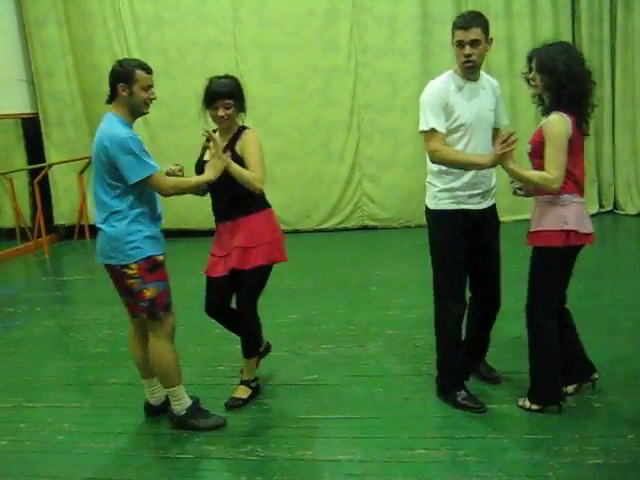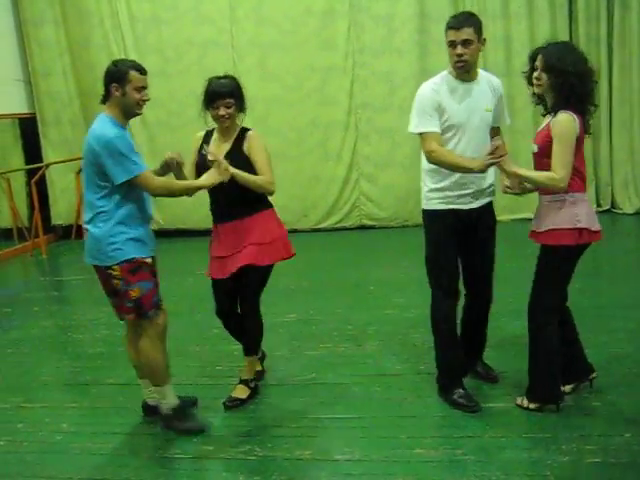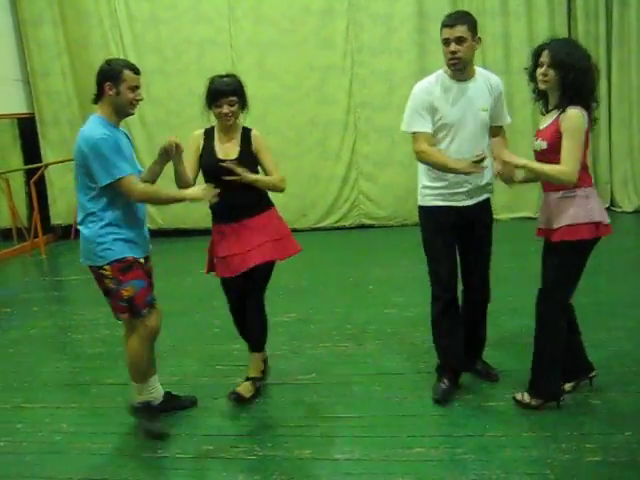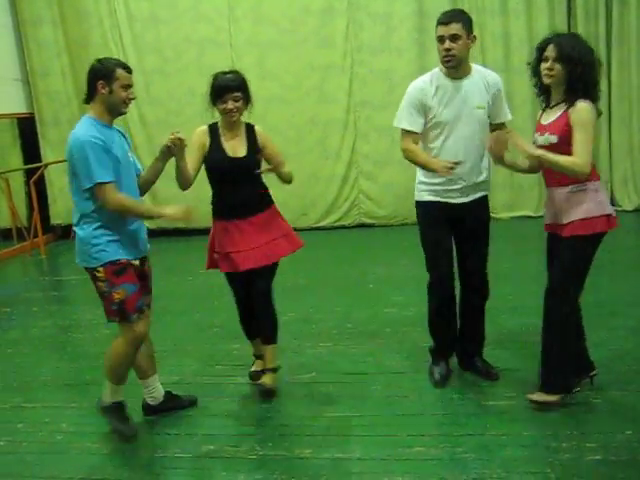
dt=0.1s
person 1, frame 1
left shoulder: (492, 87)
right shoulder: (437, 90)
right elbow: (435, 150)
right wrist: (484, 160)
left hip: (484, 206)
right hip: (447, 208)
left knee: (488, 290)
right knee: (451, 296)
left ankle: (473, 357)
right ankle: (450, 381)
person 1, frame 2
left shoulder: (493, 86)
right shoulder: (431, 91)
right elbow: (431, 150)
right wrist: (472, 165)
left hip: (481, 204)
right hip: (441, 206)
left knee: (481, 289)
right knee: (445, 294)
left ankle: (472, 357)
right ankle: (450, 382)
person 1, frame 3
left shoulder: (492, 84)
right shoulder: (425, 90)
left elbow: (498, 134)
right elbow: (421, 149)
left wrist: (503, 163)
right wrist: (459, 166)
left hip: (478, 201)
right hip: (437, 203)
left knee: (478, 286)
right knee: (444, 288)
left ankle: (471, 355)
right ankle: (447, 369)
person 1, frame 4
left shoulder: (490, 82)
right shoulder: (421, 89)
left elbow: (501, 130)
right elbow: (408, 142)
right wrist: (434, 164)
left hip: (475, 198)
right hip: (433, 199)
left knee: (475, 280)
right knee: (441, 279)
left ankle: (470, 352)
right ankle: (441, 352)
person 2, frame 1
left shoulder: (115, 130)
right shoulder: (120, 137)
right elbow: (163, 187)
left wrist: (164, 174)
right wrist: (207, 176)
left hip: (129, 246)
right hip: (134, 249)
left knee: (142, 324)
right knee: (161, 326)
left ankle: (156, 398)
right ankle: (181, 408)
person 2, frame 2
left shoulder: (119, 132)
right shoulder: (106, 136)
right elbow: (151, 186)
left wrist: (165, 170)
right wrist: (203, 182)
left hip: (134, 246)
right hip: (117, 250)
left knee: (141, 326)
right knee: (153, 323)
left ankle: (157, 398)
right ankle: (166, 406)
person 2, frame 3
left shoulder: (118, 134)
right shoulder: (96, 137)
left elbow: (140, 182)
right elbow: (135, 191)
left wrist: (162, 160)
right wrist: (187, 194)
left hip: (131, 245)
right hip: (111, 250)
left knee: (138, 323)
right knee: (147, 322)
left ankle: (152, 395)
right ankle: (144, 400)
person 2, frame 4
left shoulder: (117, 134)
right shoulder: (87, 139)
left elbow: (138, 184)
right elbow: (109, 198)
left wrist: (163, 156)
right wrist: (162, 213)
left hip: (133, 247)
right hip: (106, 252)
left knee: (140, 323)
right knee: (134, 328)
left ankle: (155, 396)
right ankle: (111, 400)
person 3, frame 1
left shoulder: (556, 121)
right shoulder: (570, 117)
left elbow: (554, 181)
left wrist: (511, 167)
right wrist: (531, 185)
left hip: (558, 222)
right hip: (566, 220)
left knee: (540, 308)
right knee: (552, 303)
left ankle: (546, 392)
right ankle: (578, 370)
person 3, frame 2
left shoulder: (565, 119)
right shoulder: (555, 117)
left elbow: (559, 179)
left wrist: (515, 170)
right wrist: (523, 185)
left hip: (566, 220)
right hip: (554, 218)
left knee: (541, 305)
right knee: (552, 301)
left ankle: (543, 391)
right ankle: (576, 369)
person 3, frame 3
left shoulder: (573, 115)
right shoulder: (551, 114)
left elbow: (568, 174)
left wrist: (518, 161)
right wrist: (519, 175)
left hip: (577, 216)
right hip: (558, 215)
left knee: (549, 300)
right knee: (556, 297)
left ankle: (544, 387)
right ankle: (576, 368)
person 3, frame 4
left shoulder: (581, 108)
right shoulder: (544, 111)
left elbow: (582, 166)
right elbow: (533, 166)
left wrist: (531, 149)
right wrist: (504, 158)
left hip: (585, 210)
right hip: (557, 211)
left knee: (558, 295)
right knee: (560, 294)
left ankle: (556, 382)
right ankle: (578, 368)
person 4, frame 1
left shoulder: (248, 136)
right shoulder: (210, 139)
left elbow: (258, 184)
right elbow: (206, 186)
left wrist: (223, 160)
left hip: (254, 229)
right hip: (226, 231)
left knee: (245, 305)
right knee: (215, 306)
left ankle: (249, 380)
right ankle: (257, 343)
person 4, frame 2
left shoulder: (250, 138)
right shoulder: (203, 139)
left elbow: (269, 185)
left wrist: (230, 170)
right wrist: (176, 169)
left hip: (258, 229)
right hip: (224, 233)
left knee: (248, 303)
right knee: (224, 308)
left ankle: (247, 379)
right ankle: (256, 353)
person 4, frame 3
left shoulder: (253, 138)
right shoulder: (200, 138)
left elbow: (279, 183)
right elbow: (185, 184)
left wrist: (247, 176)
right wrist: (175, 159)
left hip: (261, 227)
right hip: (225, 232)
left knee: (253, 299)
right knee: (237, 305)
left ankle: (254, 375)
right ankle: (258, 354)
person 4, frame 4
left shoulder: (257, 134)
right shoulder: (204, 135)
left elbow: (287, 177)
right elbow: (184, 183)
left wrist: (277, 169)
right wrist: (177, 156)
left hip: (264, 223)
right hip: (227, 228)
left knee: (262, 294)
right knee: (244, 298)
left ankle: (269, 368)
right ankle: (259, 354)
